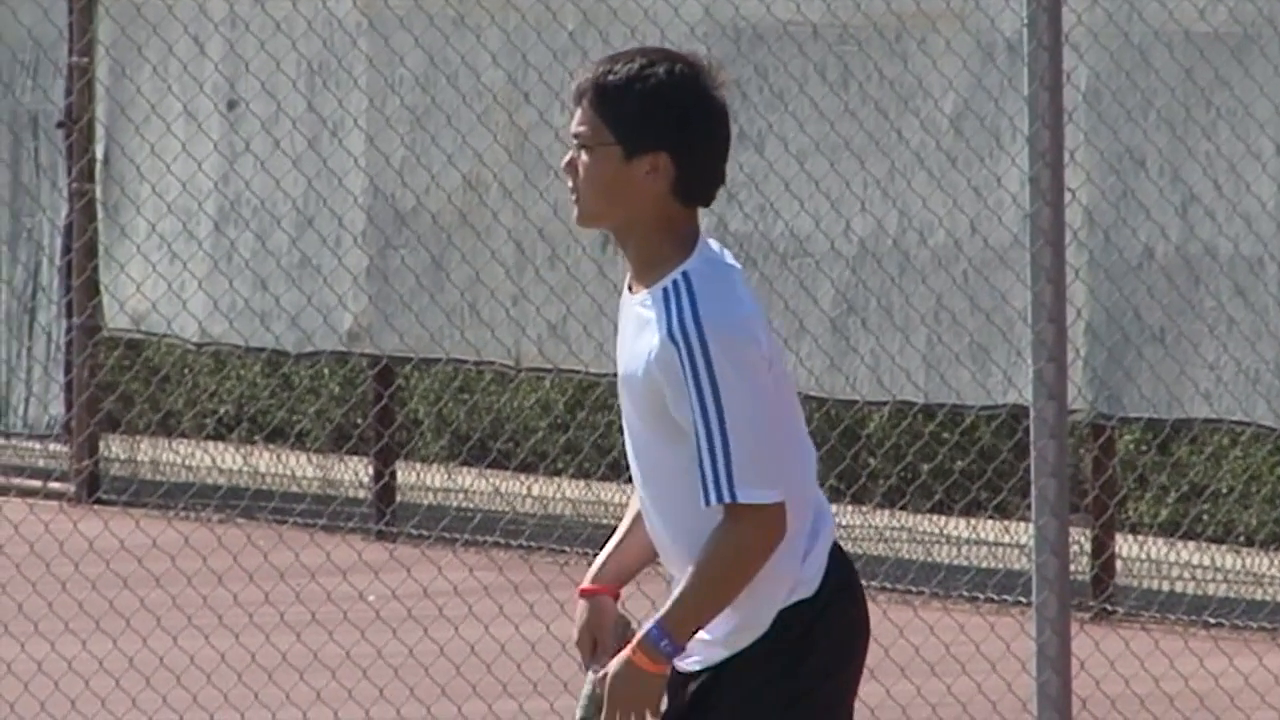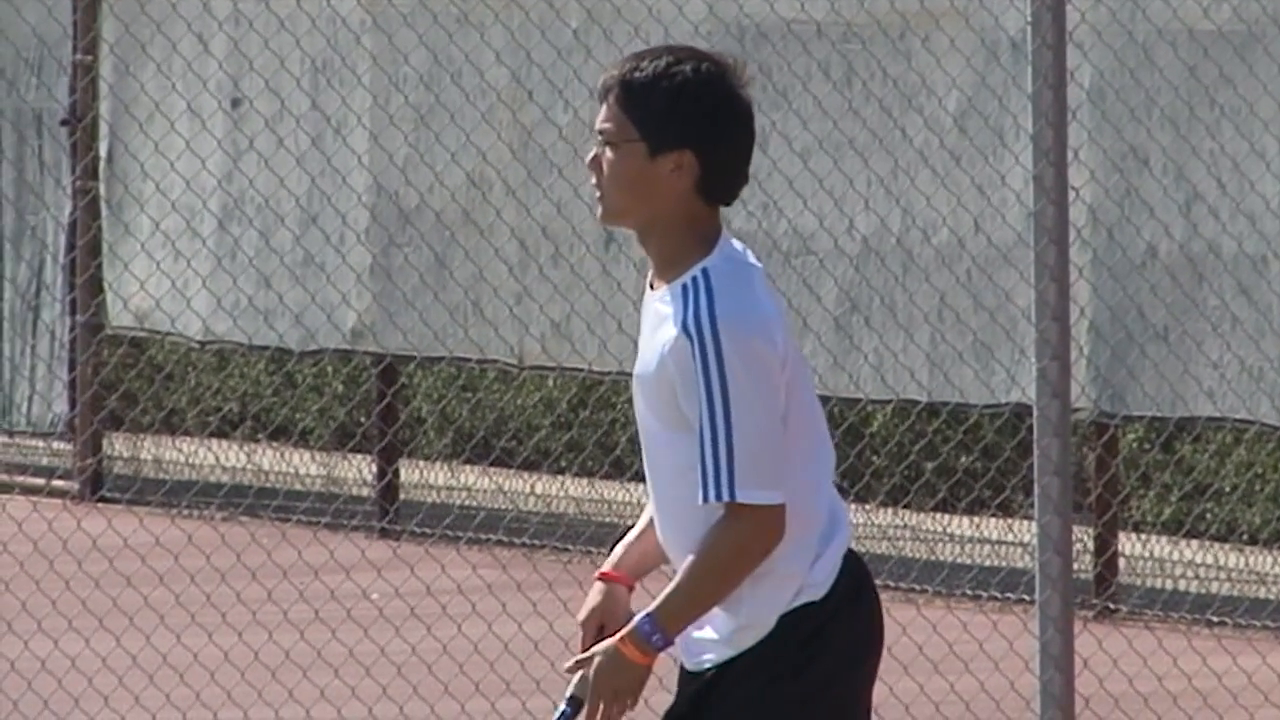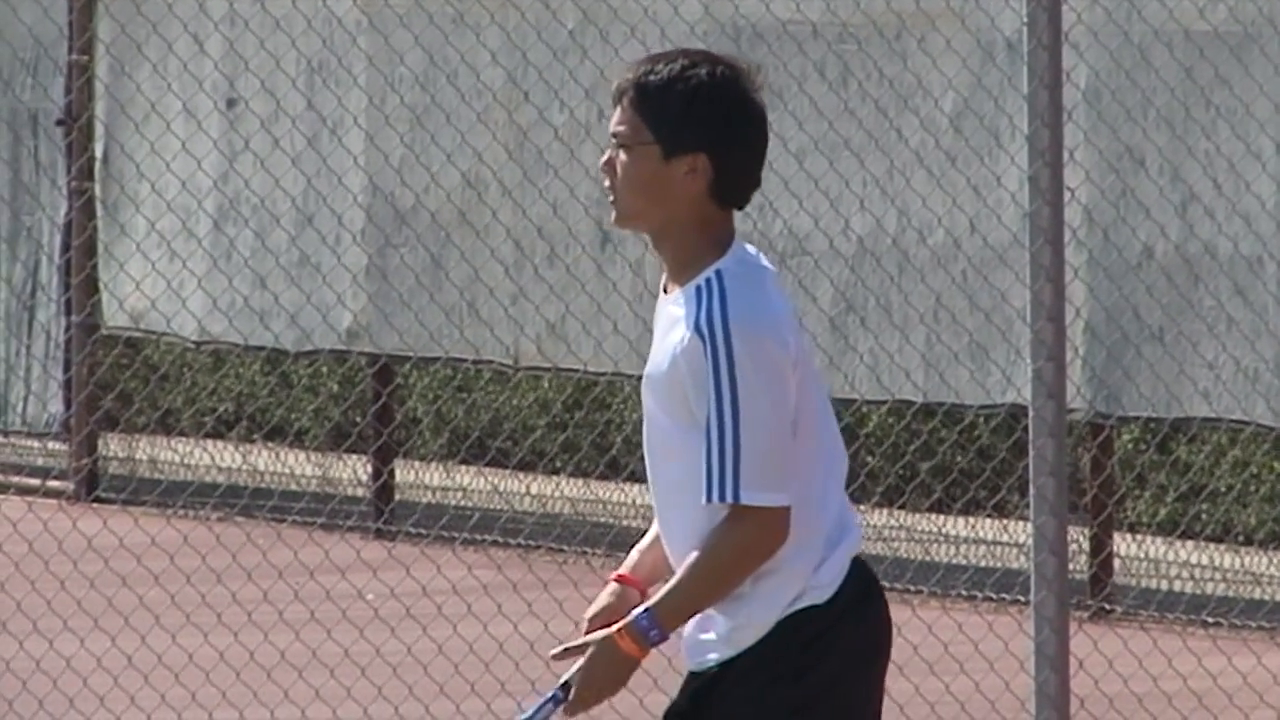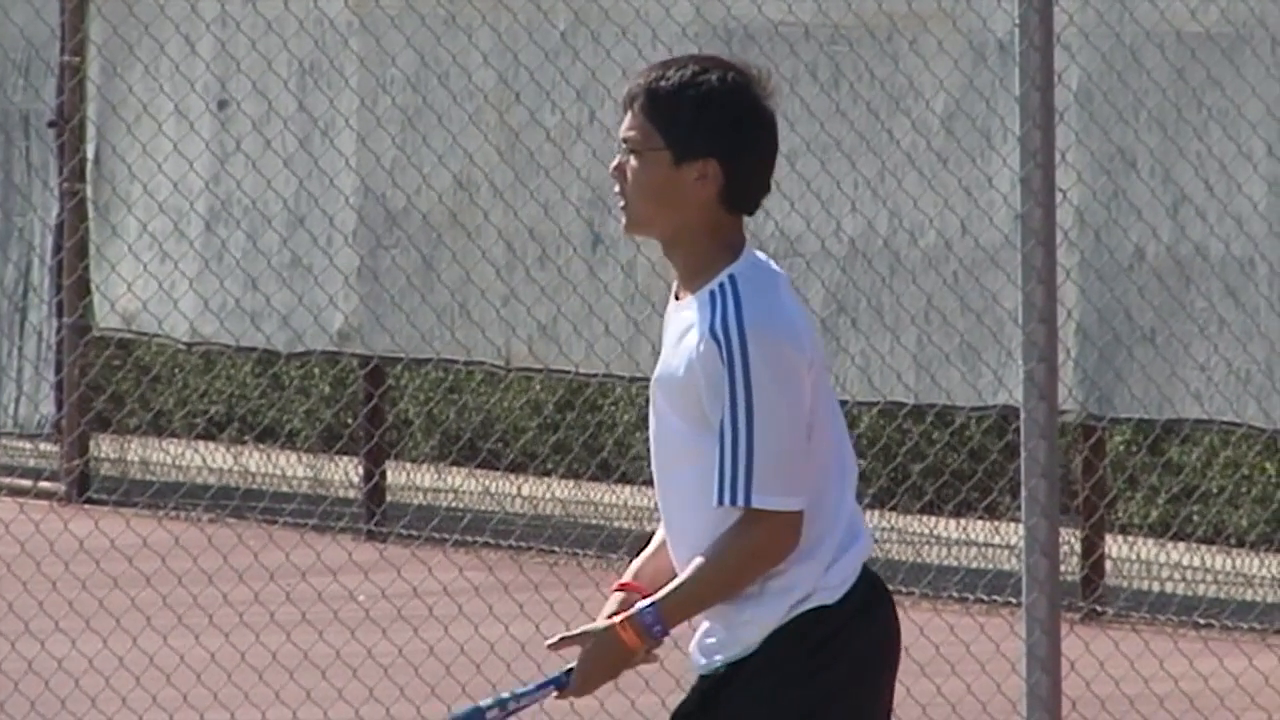
dt=0.2s
person 1, frame 1
left shoulder: (699, 321)
right shoulder: (651, 292)
left elbow: (755, 520)
left wrist: (650, 650)
right wrist: (604, 580)
left hip: (778, 635)
right hip: (745, 628)
person 1, frame 2
left shoulder: (716, 319)
right shoulder: (677, 291)
left elbow: (754, 520)
left wrist: (640, 643)
right wrist: (619, 574)
left hip: (788, 638)
right hip: (766, 628)
person 1, frame 3
left shoulder: (727, 321)
right shoulder: (694, 297)
left elbow: (757, 522)
left wrist: (636, 636)
right wrist: (634, 580)
left hip: (793, 642)
right hip: (803, 629)
person 1, frame 4
left shoulder: (741, 325)
right shoulder: (699, 304)
left elbow: (769, 526)
left wrist: (640, 626)
right wrist: (638, 586)
left hip: (805, 645)
right hip: (804, 638)
